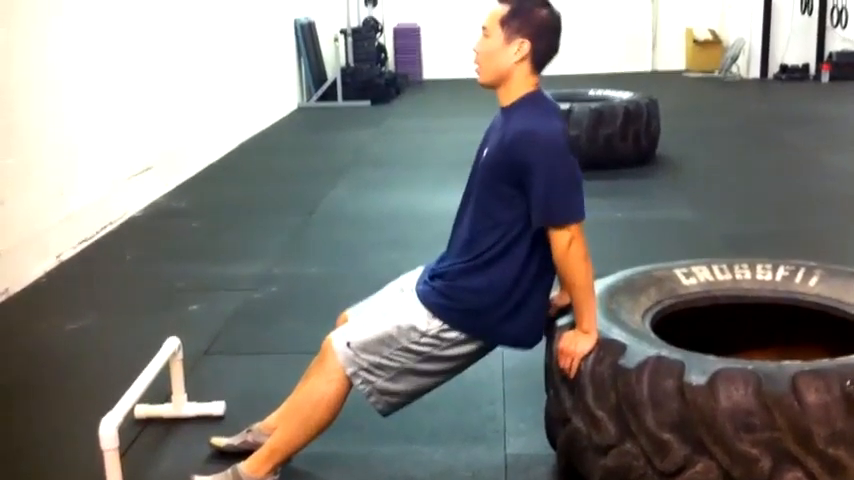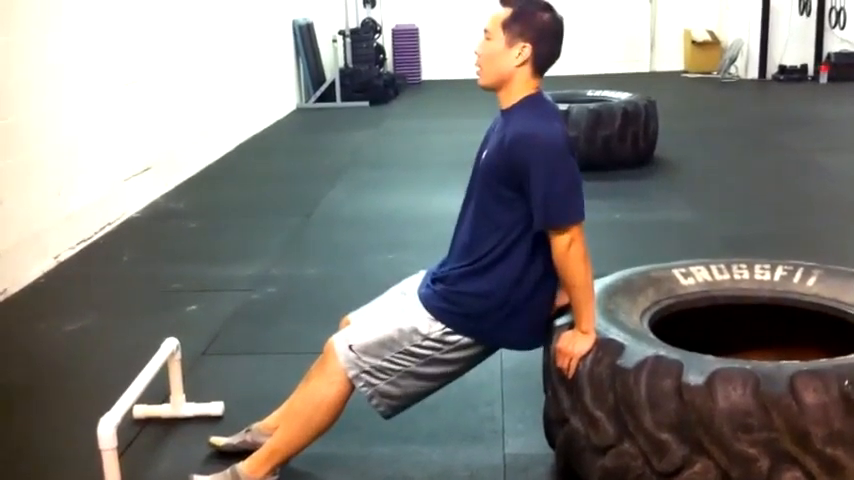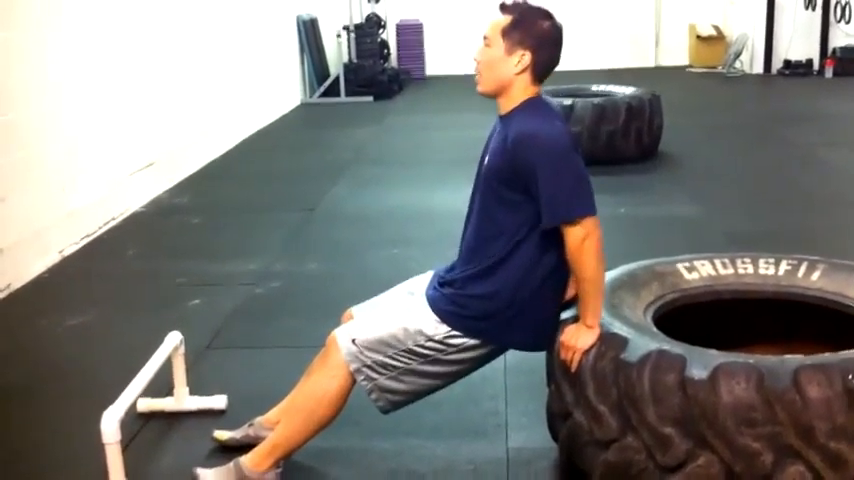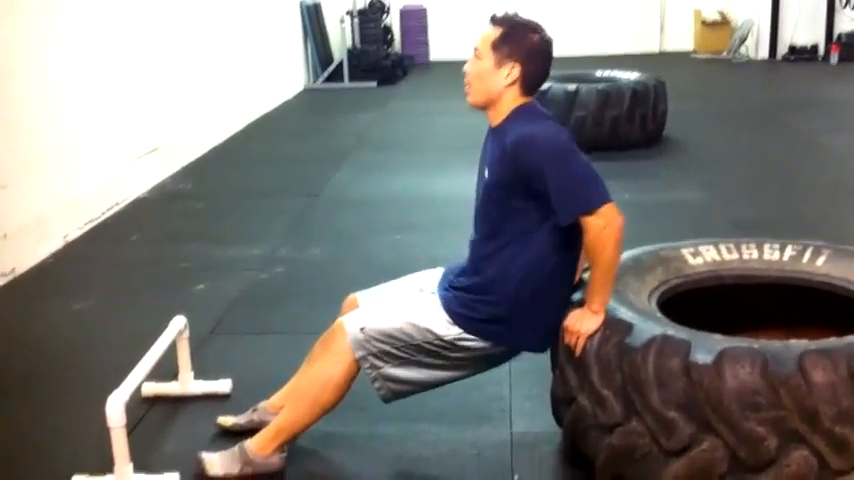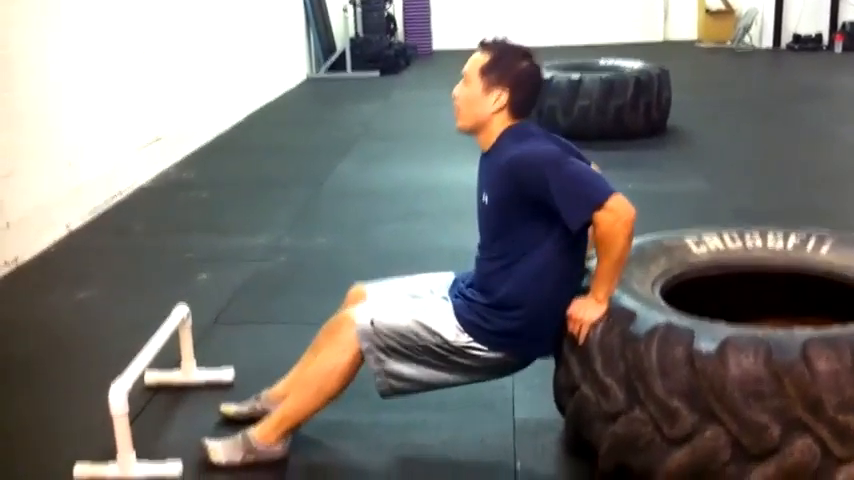
dt=0.2s
person 1, frame 1
left shoulder: (537, 133)
right shoulder: (518, 117)
left elbow: (566, 234)
right elbow: (553, 224)
left wrist: (585, 330)
right wrist: (562, 294)
left hip: (467, 307)
right hip: (450, 280)
left knee: (341, 354)
right knee: (349, 328)
right ankle: (269, 432)
person 1, frame 2
left shoulder: (537, 135)
right shoulder: (518, 118)
left elbow: (568, 235)
right elbow: (553, 229)
left wrist: (584, 329)
right wrist: (554, 292)
left hip: (470, 310)
right hip: (453, 283)
left knee: (343, 356)
right knee: (352, 330)
right ankle: (269, 431)
person 1, frame 3
left shoulder: (538, 137)
right shoulder: (519, 123)
left elbow: (583, 229)
right elbow: (558, 222)
left wrist: (588, 323)
right wrist: (555, 285)
left hip: (477, 313)
right hip: (463, 286)
left knee: (345, 347)
right knee: (352, 324)
right ankle: (270, 424)
person 1, frame 4
left shoulder: (533, 141)
right shoulder: (512, 130)
left elbow: (605, 219)
right elbow: (568, 209)
left wrist: (592, 308)
right wrist: (560, 276)
left hip: (486, 316)
right hip: (471, 287)
left knee: (350, 333)
right knee: (355, 306)
right ankle: (275, 409)
person 1, frame 5
left shoulder: (526, 159)
right shoulder: (514, 146)
left elbow: (618, 213)
right elbow: (585, 173)
left wrist: (596, 298)
right wrist: (559, 262)
left hip: (494, 327)
right hip: (479, 295)
left knee: (354, 324)
right knee: (359, 297)
left ankle: (265, 438)
right ankle: (277, 398)
